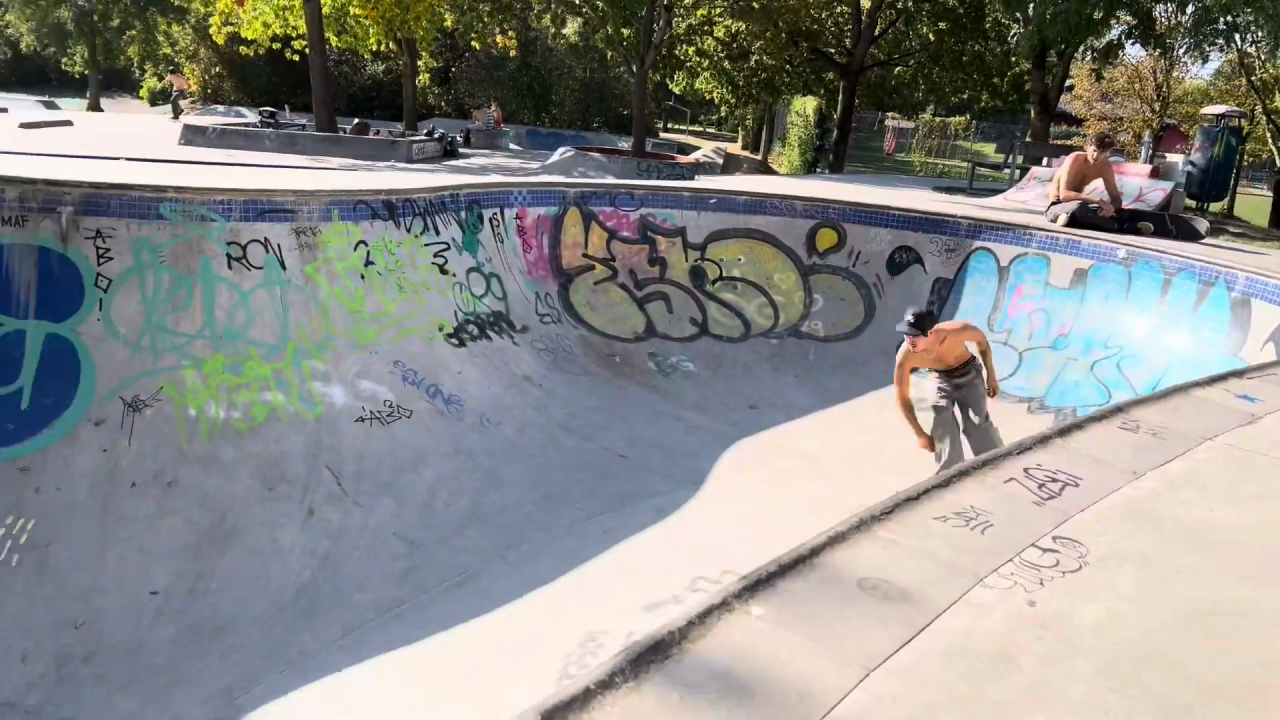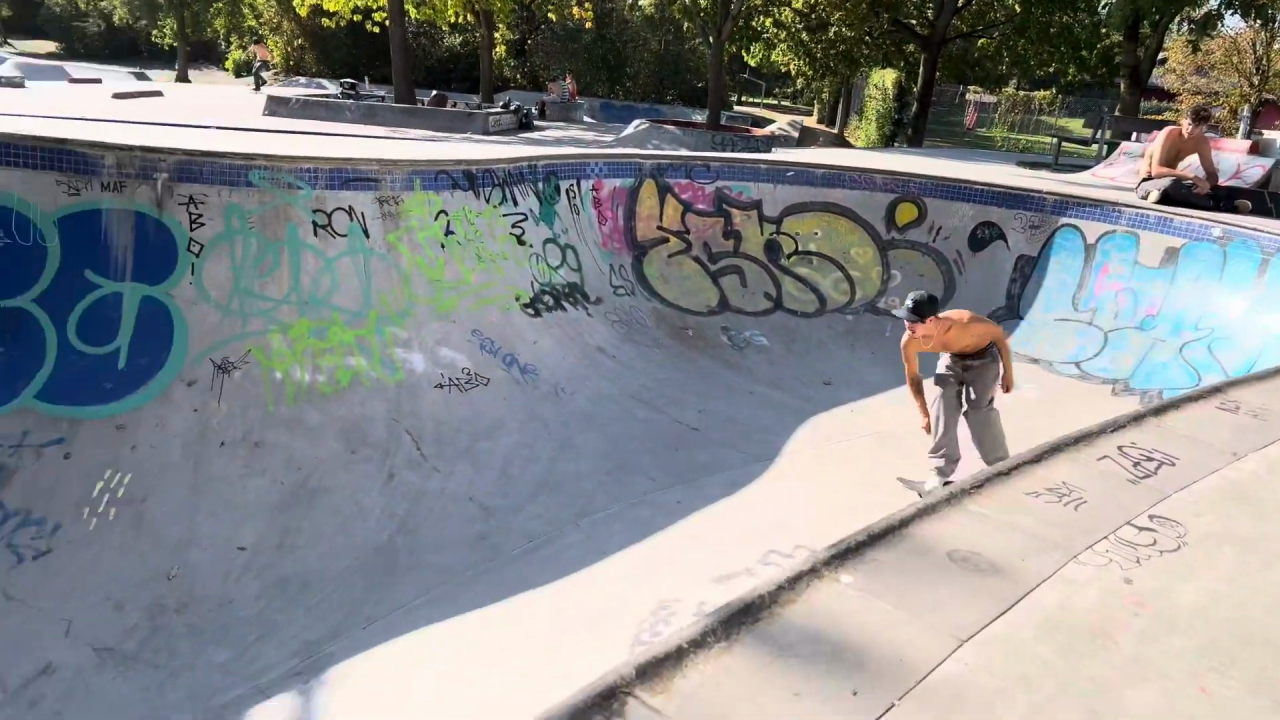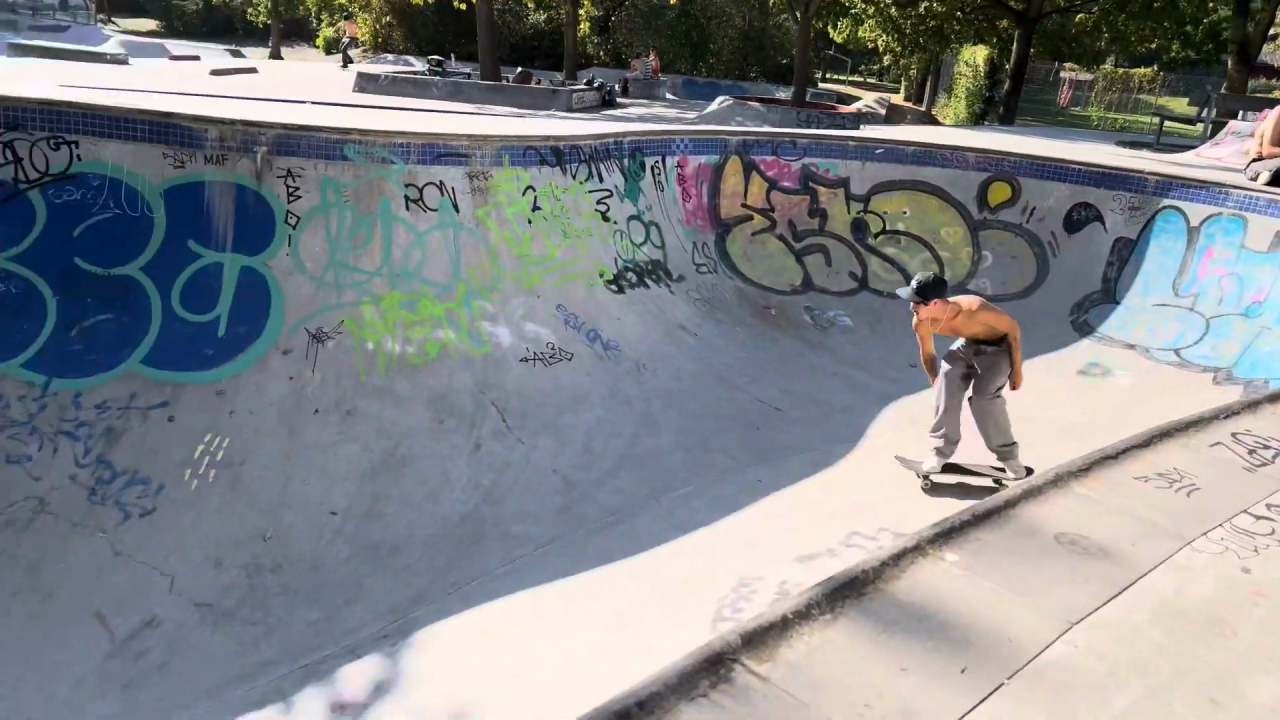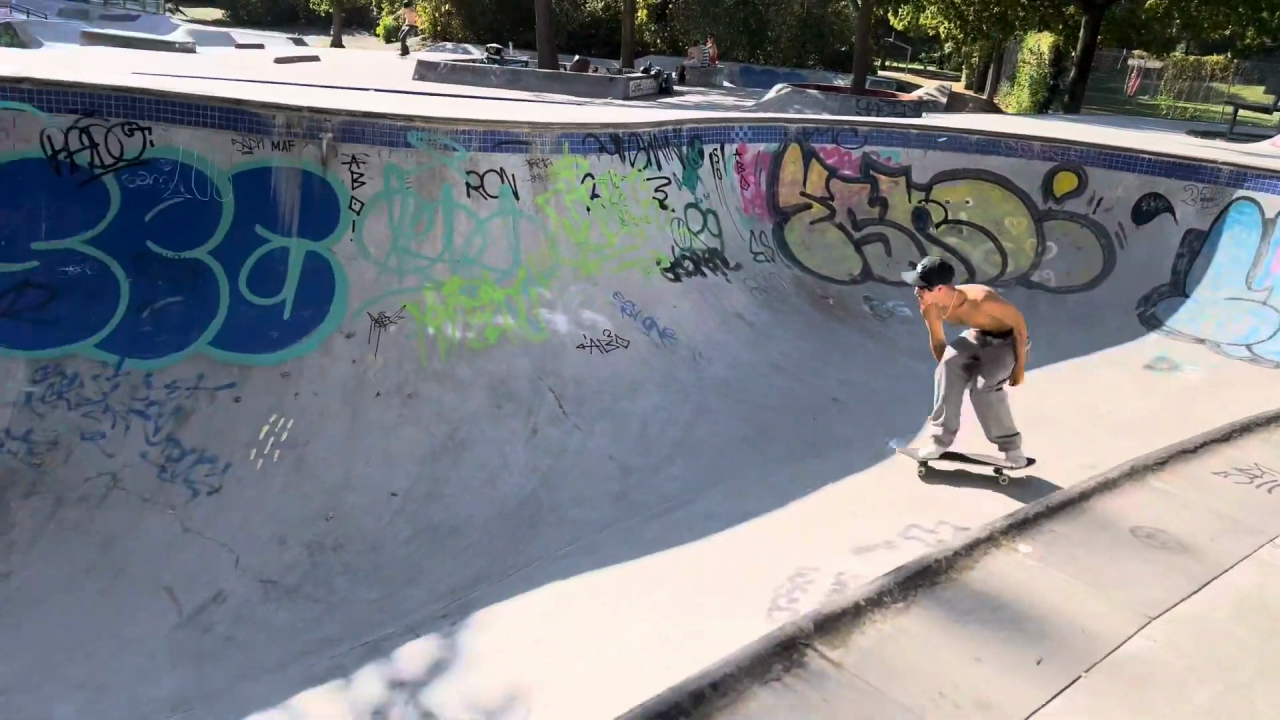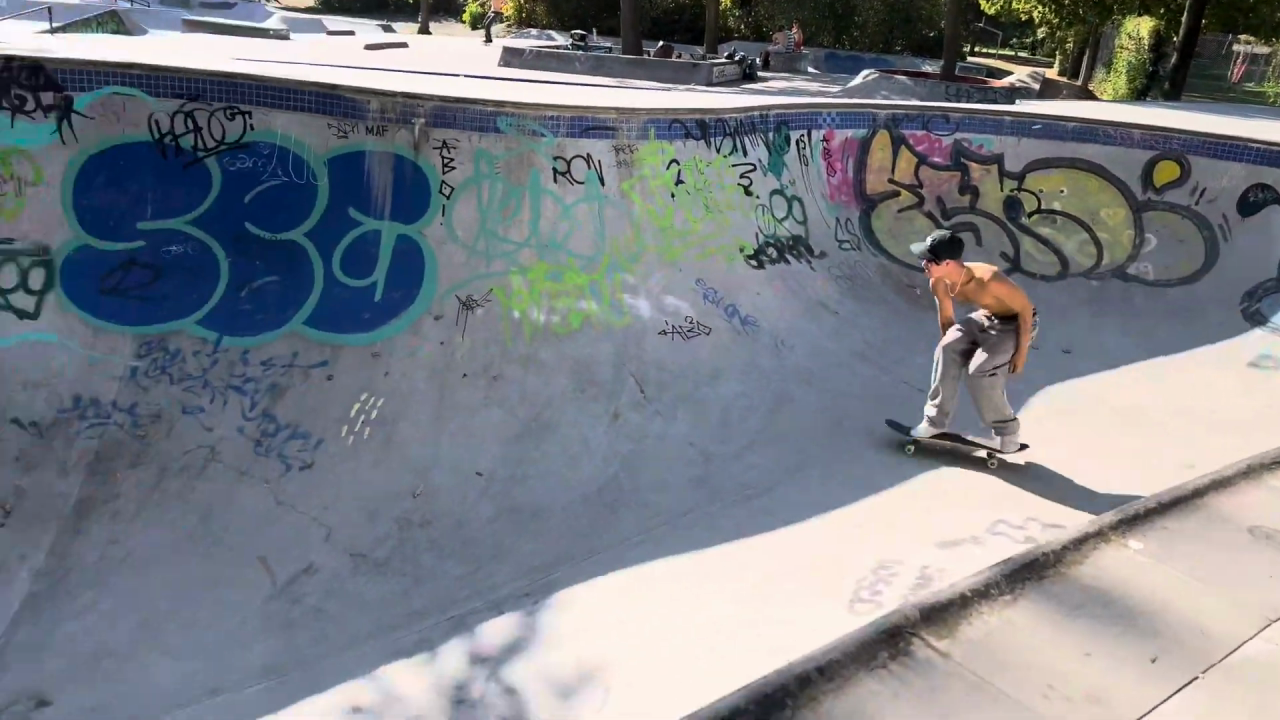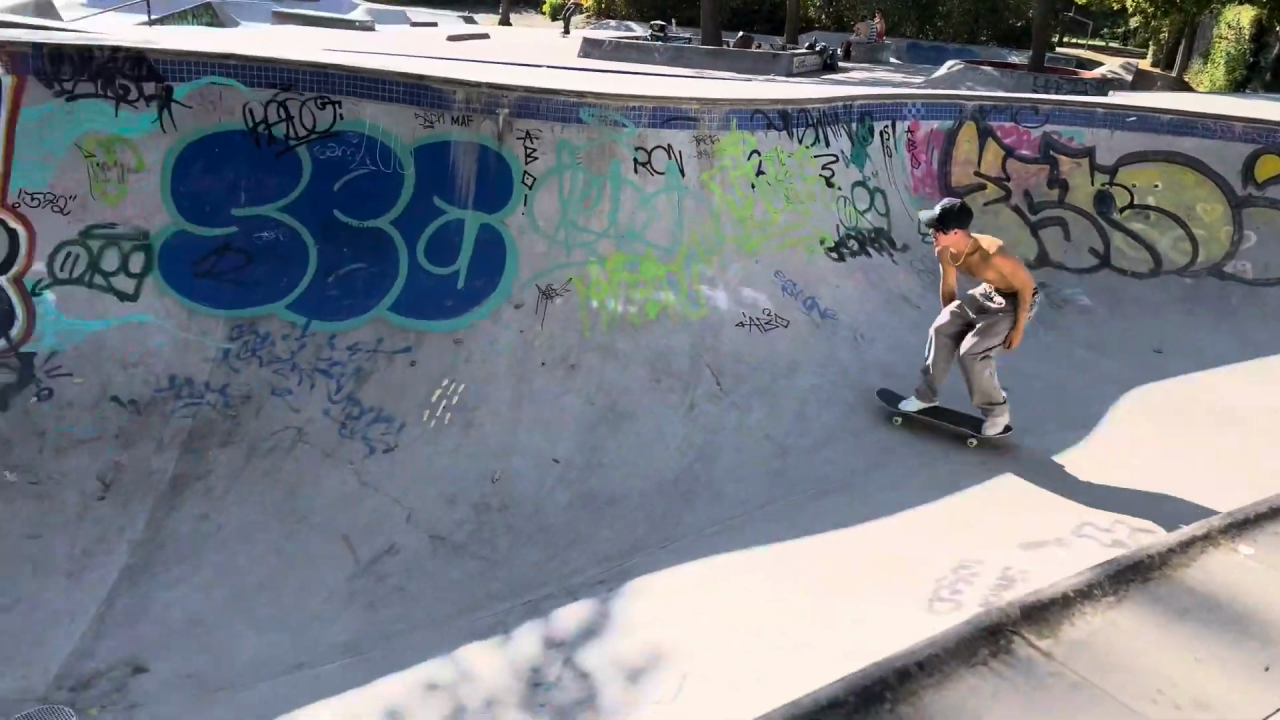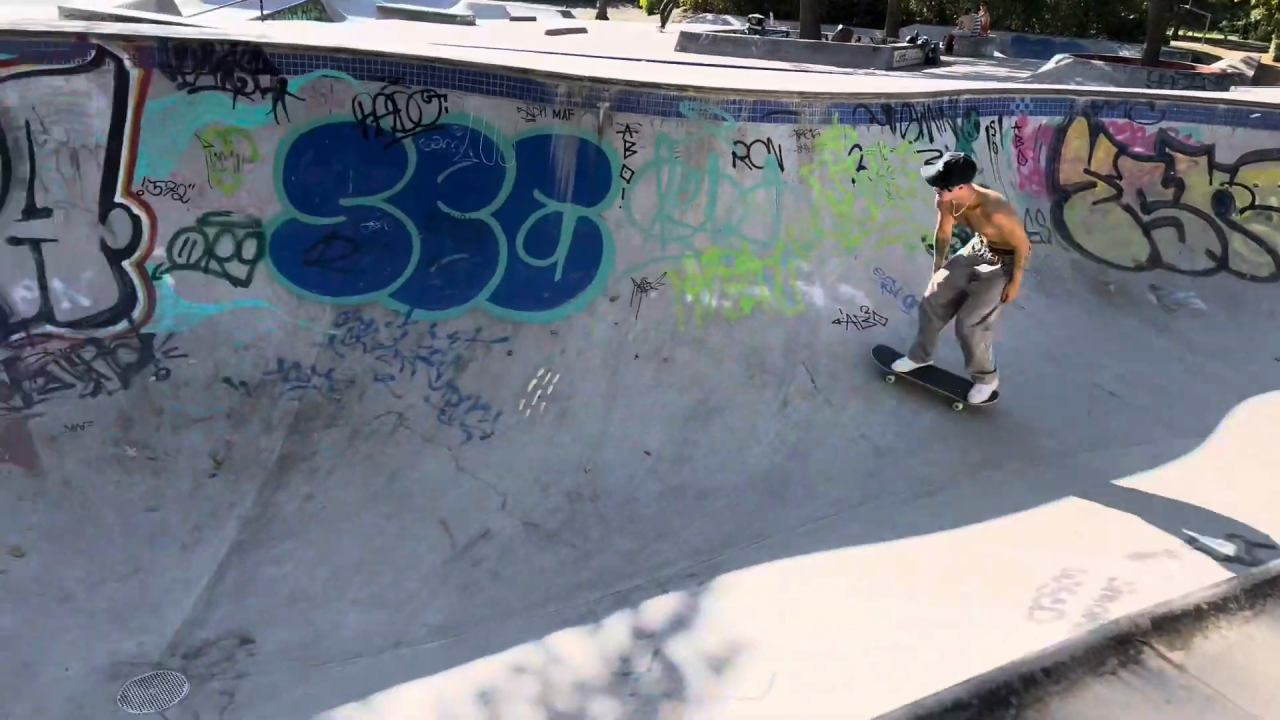
dt=0.1s
person 1, frame 1
left shoulder: (956, 331)
right shoulder: (905, 357)
left elbow: (980, 337)
right elbow: (902, 398)
left wrist: (991, 376)
right wrist: (920, 434)
left hip: (968, 373)
right hip: (942, 379)
left knee: (977, 423)
right knee: (944, 427)
person 1, frame 2
left shoulder: (966, 322)
right shoulder: (908, 341)
left elbow: (999, 333)
right elbow: (914, 376)
left wrist: (1008, 371)
right wrist: (924, 412)
left hip: (983, 359)
right hip: (953, 359)
left knee: (978, 408)
right knee: (944, 404)
right ankle: (941, 474)
person 1, frame 3
left shoulder: (975, 310)
right shoulder: (921, 323)
left elbow: (1012, 327)
right elbow: (928, 355)
left wrist: (1017, 369)
right wrist: (939, 389)
left hip: (1000, 348)
right hip: (969, 344)
left knee: (983, 395)
right knee: (948, 377)
left ankle: (1009, 458)
right ankle: (941, 451)
person 1, frame 4
left shoulder: (982, 299)
right shoulder: (929, 308)
left elbow: (1019, 322)
right elbow: (938, 342)
left wrist: (1020, 364)
right wrist: (945, 383)
left hip: (1008, 341)
right hip: (980, 335)
left knee: (984, 388)
right knee: (950, 365)
left ankle: (1012, 449)
right ankle: (941, 439)
person 1, frame 5
left shoulder: (989, 281)
right shoulder: (938, 283)
left elbow: (1025, 308)
right elbow: (946, 318)
left wrist: (1021, 352)
left hip: (1018, 324)
right hip: (989, 317)
left knee: (979, 372)
right knee: (948, 349)
left ankle: (1008, 431)
right ankle: (936, 420)
person 1, frame 6
left shoulder: (993, 254)
right shoulder: (945, 252)
left elbow: (1027, 285)
right elbow: (948, 289)
left wrist: (1019, 328)
right wrist: (947, 324)
left hip: (1016, 302)
right hip: (990, 292)
left knee: (970, 353)
right knee: (942, 331)
left ankle: (997, 411)
right ankle: (926, 394)
person 1, frame 7
left shoulder: (995, 211)
right shoulder: (948, 200)
left elbow: (1022, 243)
right elbow: (943, 235)
left wrist: (1016, 282)
right wrist: (939, 272)
left hip: (1005, 261)
right hip: (980, 248)
left knee: (969, 323)
right knee: (935, 299)
left ankle: (985, 377)
right ankle: (920, 355)
